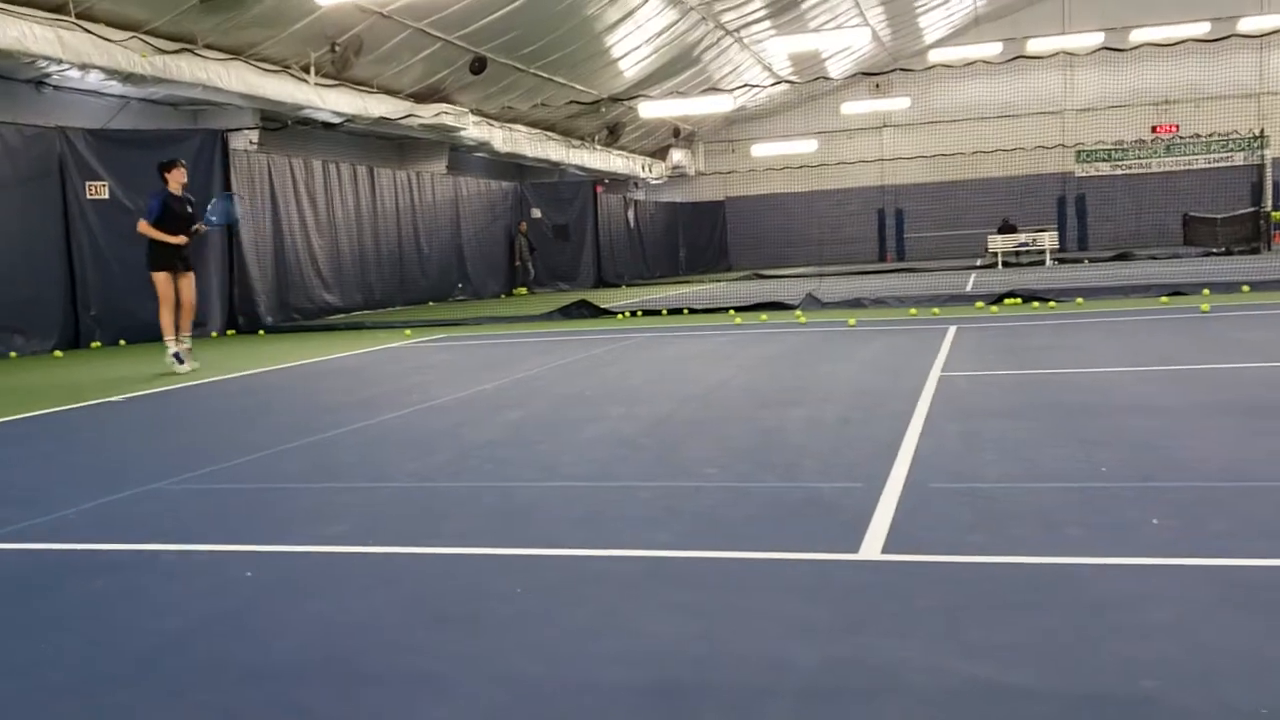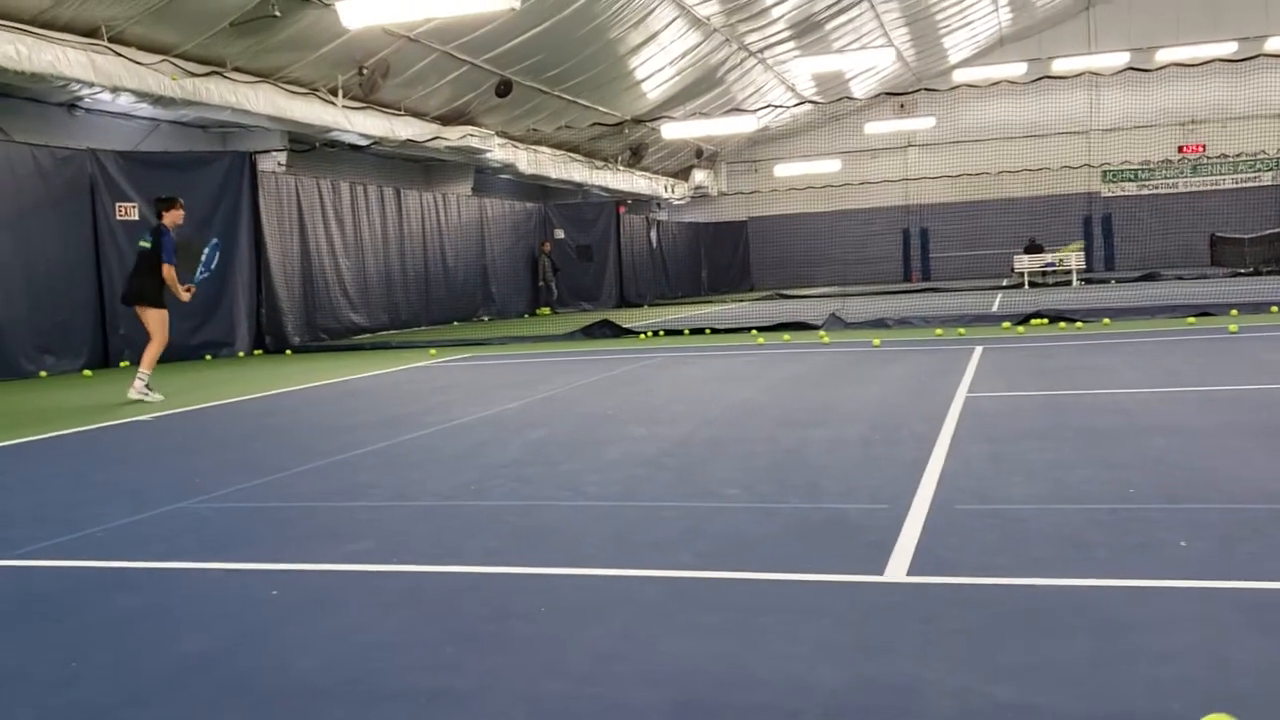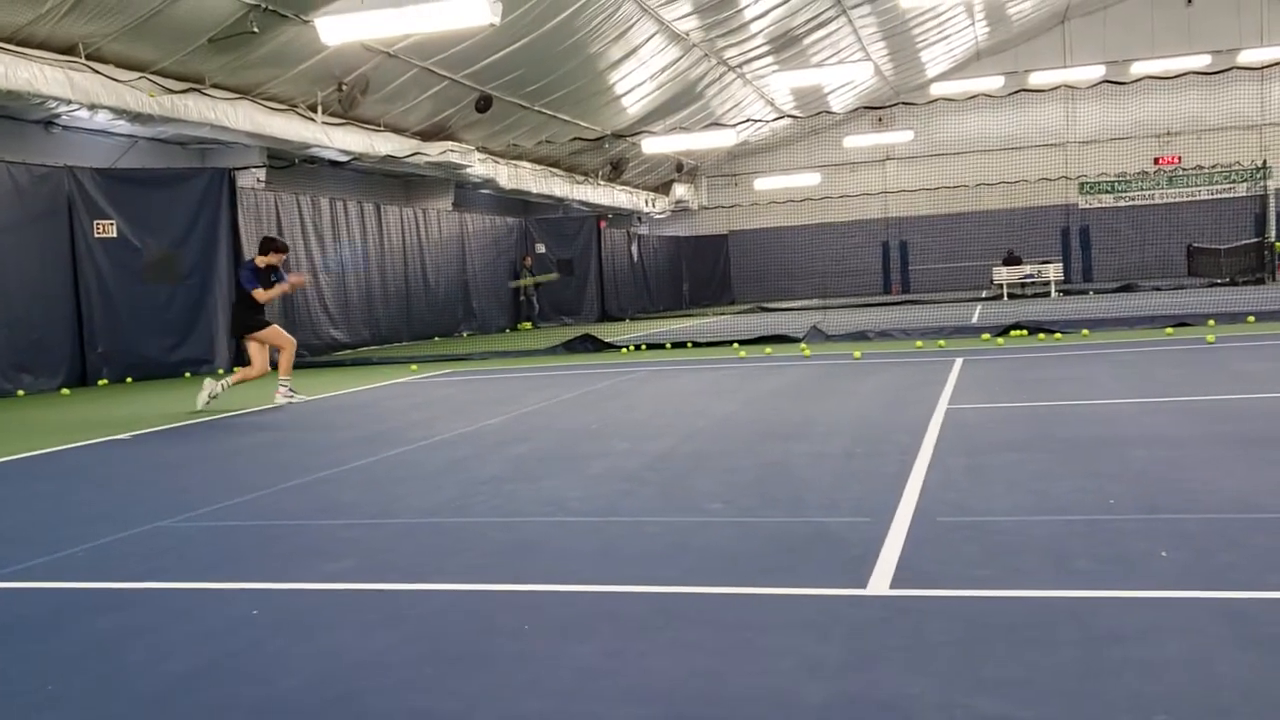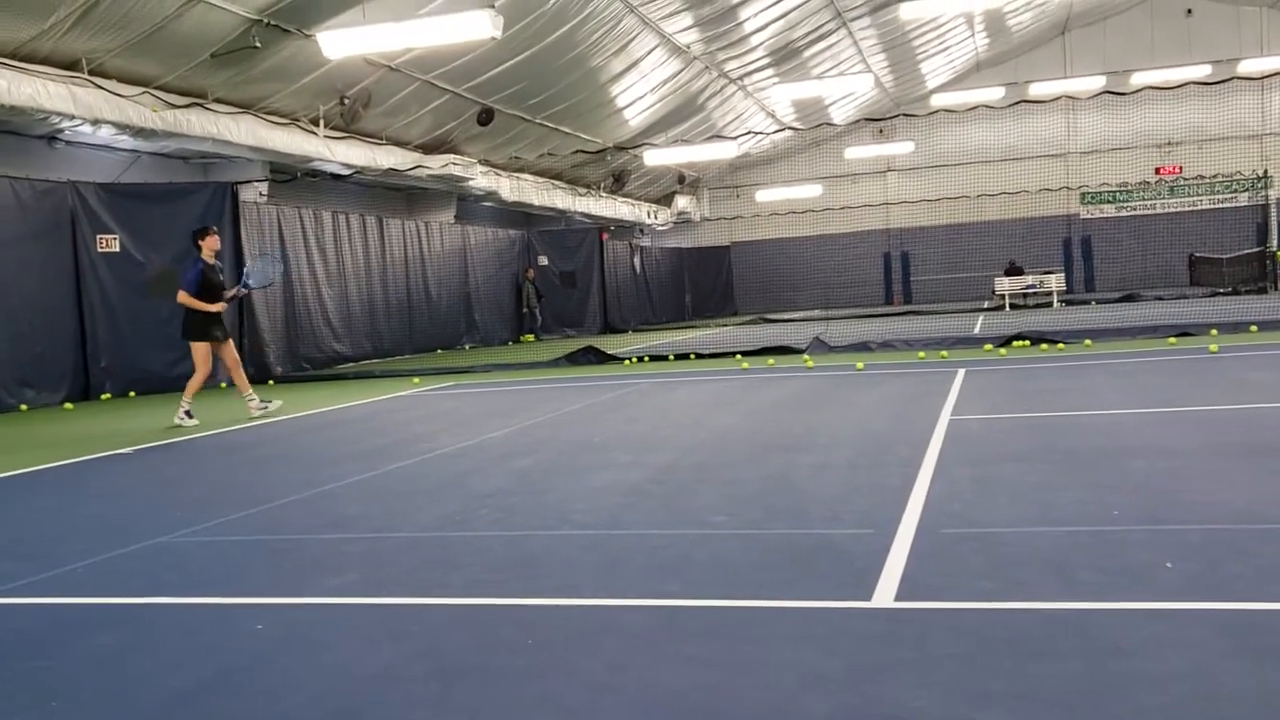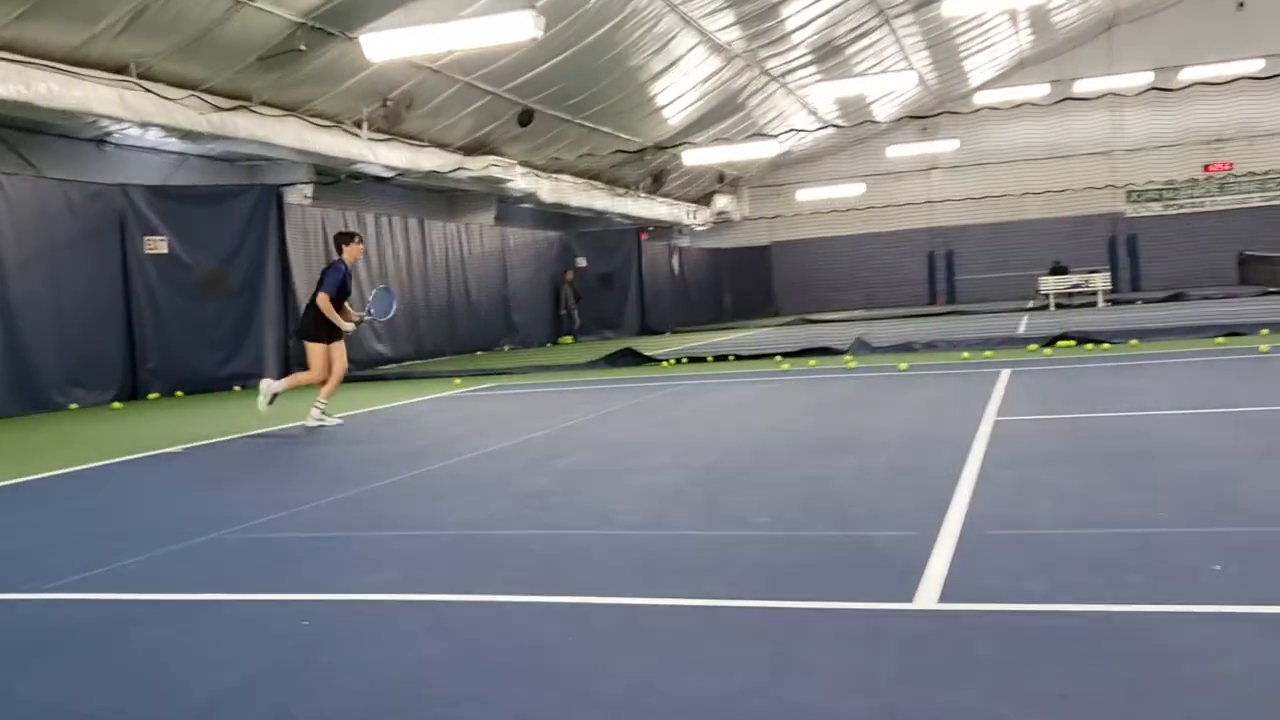
dt=1s
person 1, frame 1
left shoulder: (189, 200)
right shoulder: (159, 199)
right elbow: (142, 227)
left wrist: (196, 229)
right wrist: (172, 238)
left hip: (182, 256)
right hip: (161, 257)
left knee: (189, 303)
right knee: (167, 303)
left ankle: (184, 348)
right ankle: (172, 351)
person 1, frame 2
left shoulder: (156, 234)
right shoulder: (167, 237)
right elbow: (167, 272)
left wrist: (179, 287)
right wrist: (180, 294)
left hip: (138, 289)
right hip: (148, 291)
left knee: (158, 338)
right knee: (160, 339)
left ankle: (143, 384)
right ankle: (138, 386)
person 1, frame 3
left shoulder: (273, 268)
right shoulder: (247, 271)
left elbow: (287, 288)
right elbow: (262, 298)
left wrist: (293, 282)
right wrist: (284, 286)
left hip: (254, 318)
right hip: (246, 319)
left knee: (260, 368)
right knee: (289, 344)
left ankle: (217, 386)
right ankle: (283, 391)
person 1, frame 4
left shoulder: (217, 267)
right shoulder: (197, 268)
right elbow: (182, 298)
left wrist: (229, 294)
right wrist: (210, 307)
left hip: (215, 323)
right hip: (198, 324)
left knee: (234, 363)
right knee: (204, 370)
left ankle: (254, 404)
right ankle: (183, 411)
person 1, frame 5
left shoulder: (345, 270)
right shoulder: (337, 270)
right elbow: (321, 300)
left wrist: (352, 315)
right wrist: (340, 323)
left hip: (332, 327)
right hip: (316, 325)
left knee: (340, 368)
right knee: (318, 375)
left ankle: (317, 413)
right ankle: (274, 386)
